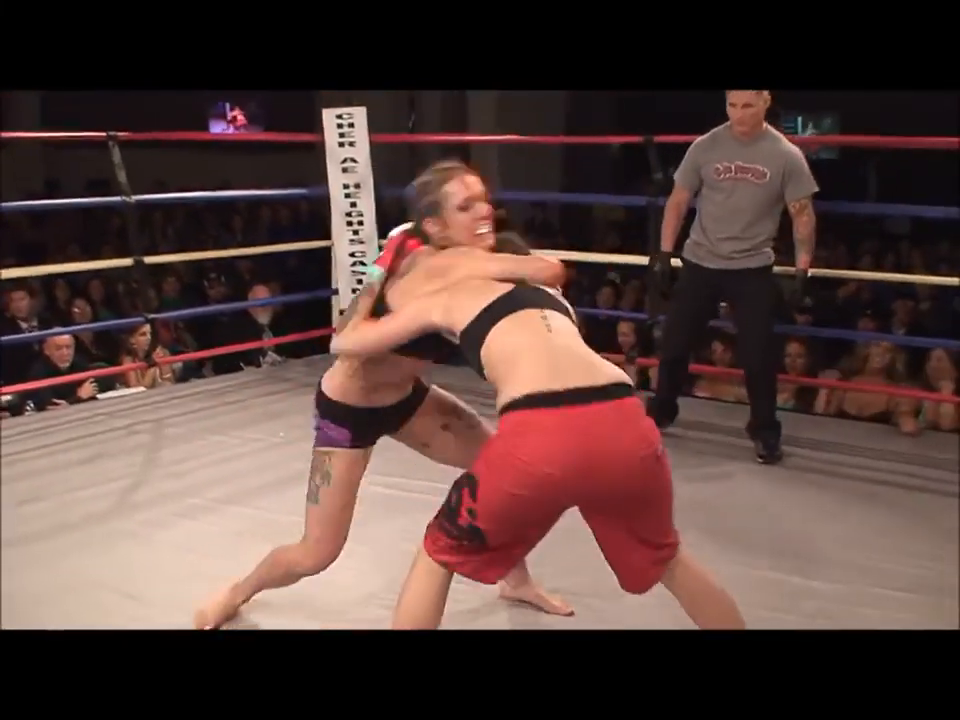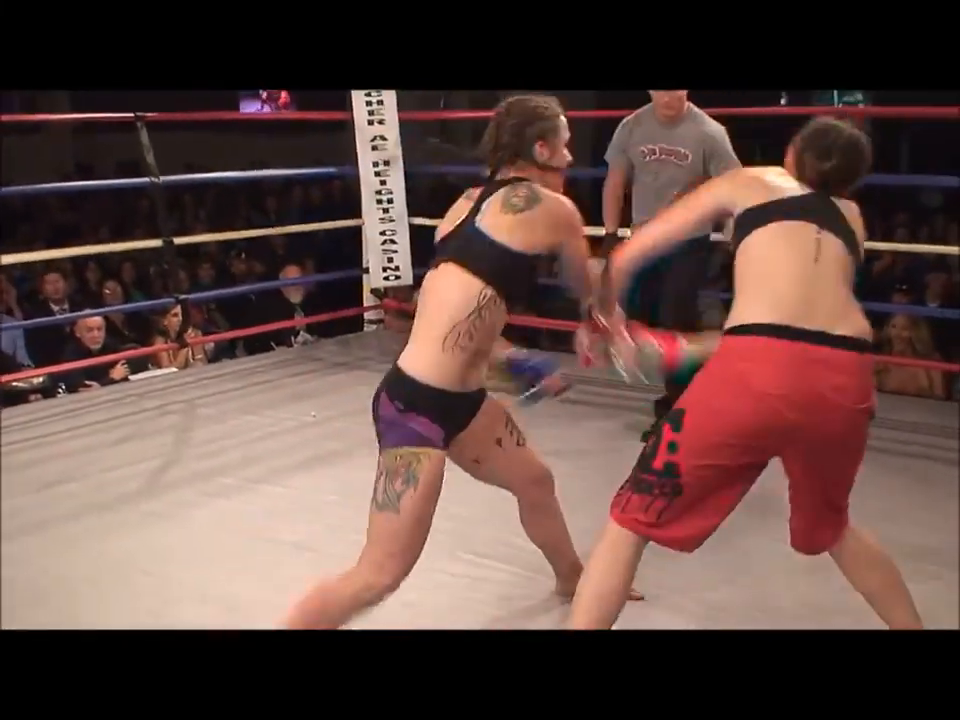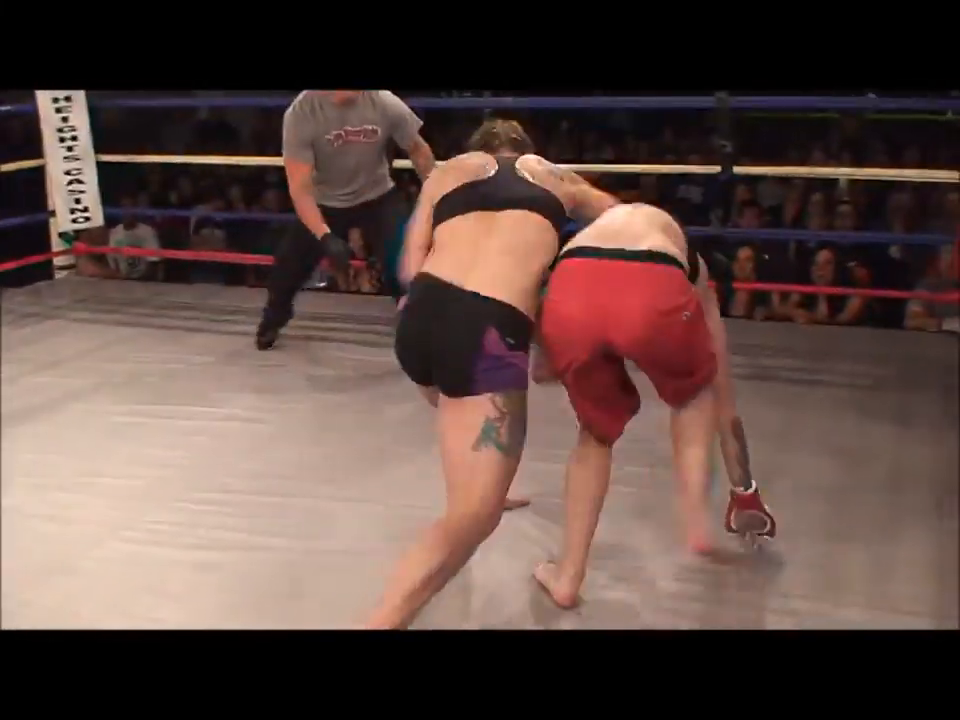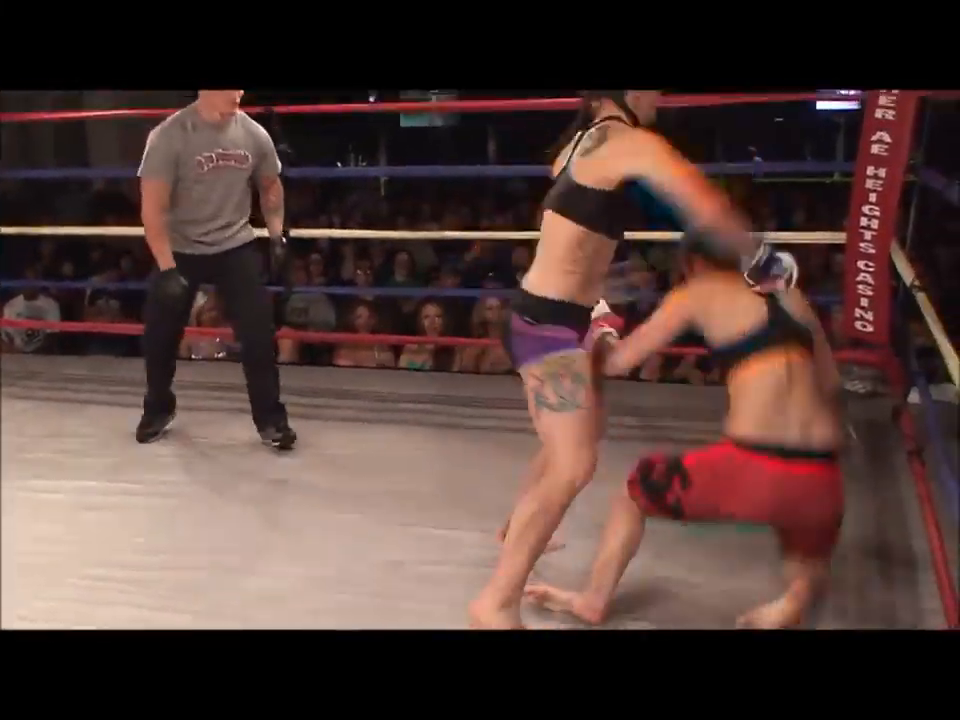
dt=1s
person 1, frame 1
left shoulder: (416, 254)
right shoulder: (428, 261)
left hip: (404, 398)
right hip: (344, 413)
right knee: (317, 555)
left ankle: (517, 580)
right ankle: (238, 591)
person 1, frame 2
left shoulder: (473, 201)
right shoulder: (551, 206)
right elbow: (589, 290)
left wrist: (518, 358)
left hip: (456, 397)
right hip: (417, 404)
left knee: (536, 482)
right knee: (380, 576)
left ankle: (570, 578)
right ankle: (284, 624)
person 1, frame 3
left shoulder: (450, 171)
right shoulder: (547, 173)
left hip: (421, 320)
right hip: (486, 332)
right knee: (471, 521)
right ankle: (378, 624)
person 1, frame 4
left shoulder: (587, 141)
right shoulder: (634, 144)
right elbow: (708, 212)
right wrist: (757, 253)
left hip: (558, 316)
right hip: (546, 320)
left knee: (583, 434)
right knee: (575, 467)
left ankle: (519, 528)
right ankle: (496, 603)
person 2, frame 1
left shoulder: (444, 298)
right shoulder: (544, 284)
left elbow: (345, 343)
left hip: (539, 438)
right hip: (622, 426)
left knee: (438, 556)
right knee: (667, 560)
person 2, frame 2
left shoulder: (747, 181)
right shoulder: (852, 221)
left elbow: (626, 257)
left wrist: (608, 311)
left hip: (759, 370)
right hip: (846, 378)
left knee: (628, 524)
right knee: (830, 527)
person 2, frame 3
left shoulder: (579, 245)
right shoulder: (689, 267)
right elbow: (725, 401)
right wrist: (744, 491)
left hip: (573, 293)
right hip: (658, 294)
left knee: (598, 431)
right knee: (693, 389)
left ankle: (566, 578)
right ankle: (696, 524)
person 2, frame 4
left shoulder: (698, 297)
right shoulder: (791, 299)
left elbow: (619, 361)
right elbow: (831, 386)
left hip: (749, 471)
right hip: (820, 481)
left knee: (644, 486)
right knee: (810, 551)
left ankle: (594, 599)
right ankle: (800, 591)
person 3, frame 1
left shoulder: (786, 155)
right shoulder: (705, 147)
left elbow: (803, 214)
right elbow: (678, 201)
left wrist: (801, 270)
right wrist: (664, 254)
left hip: (752, 269)
right hip: (698, 263)
left knee: (759, 355)
right knee: (675, 343)
left ankle: (764, 431)
right ankle: (662, 411)
person 3, frame 2
left shoulder: (709, 133)
right shoulder: (631, 127)
right elbow: (615, 182)
right wrist: (610, 235)
left hip: (688, 242)
left knee: (676, 324)
right knee: (640, 321)
left ankle: (674, 405)
right ankle: (678, 384)
person 3, frame 3
left shoulder: (384, 104)
right shoulder: (301, 114)
left elbow: (418, 149)
right elbow: (299, 188)
right wrist: (326, 237)
left hip: (377, 198)
right hip: (323, 202)
right knee: (288, 266)
right ankle: (275, 317)
person 3, frame 4
left shoulder: (253, 135)
right shoulder: (168, 138)
left elbow: (271, 184)
right elbow: (152, 210)
left wrist: (277, 235)
right wrist: (168, 269)
left hip: (236, 246)
right hip: (179, 253)
left knee: (256, 331)
right knee: (160, 333)
left ankle: (269, 418)
right ankle: (158, 409)
